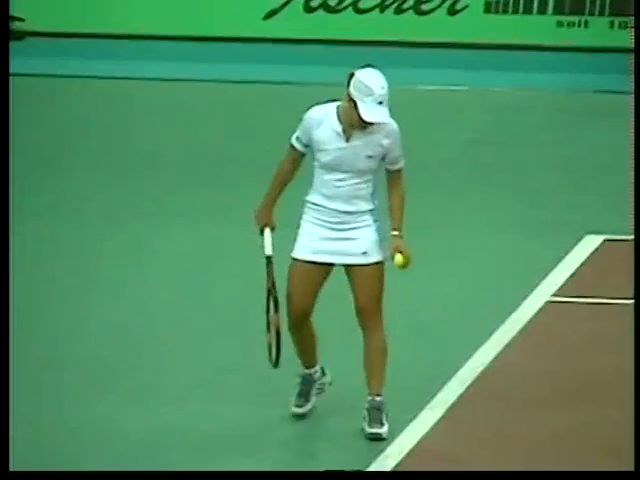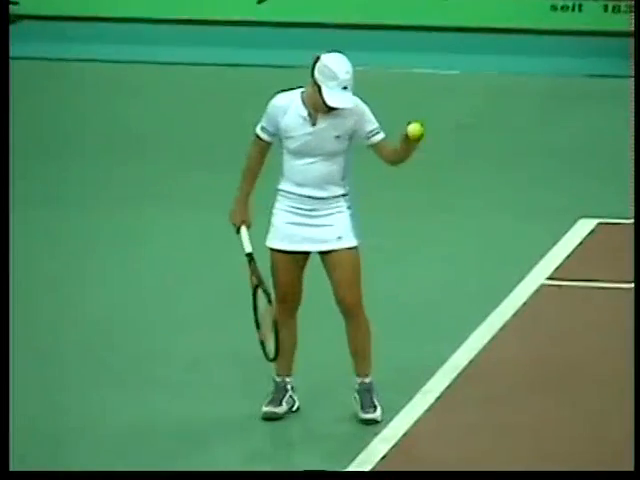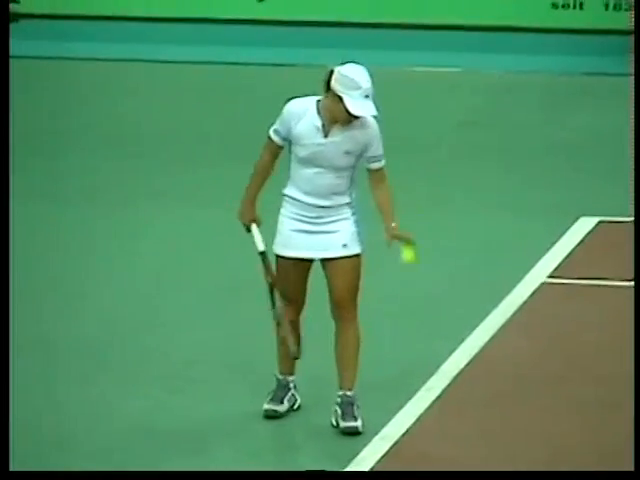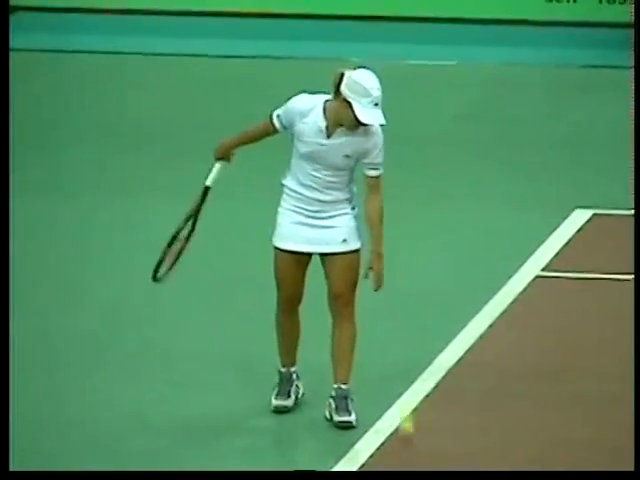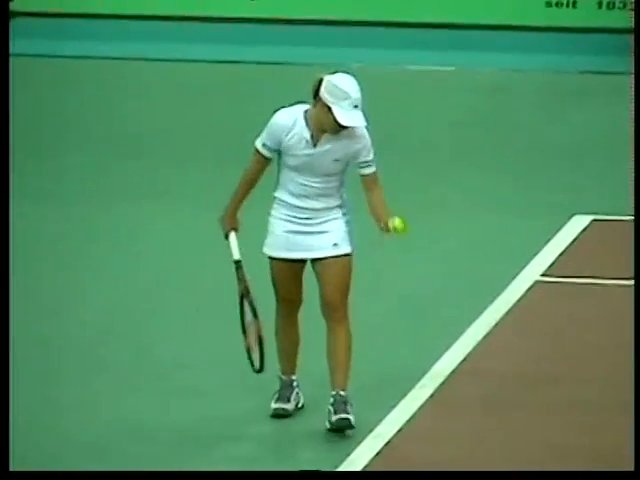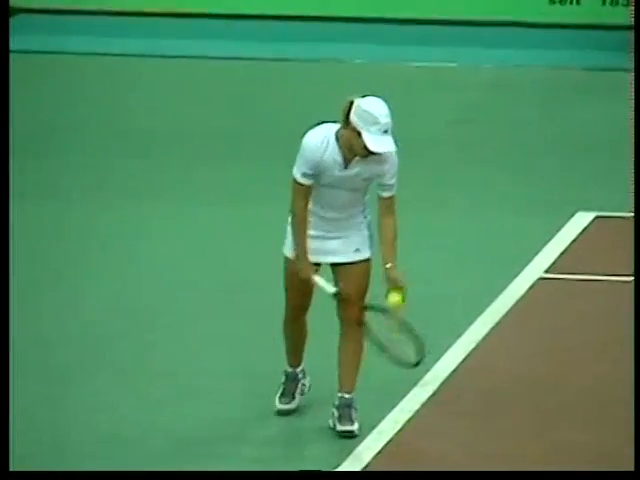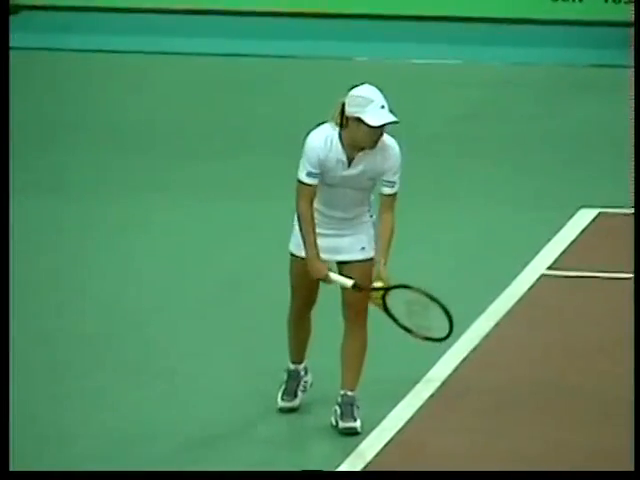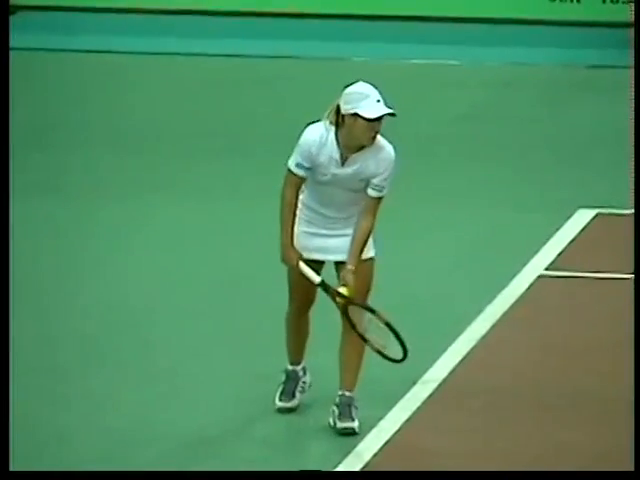
dt=0.5s
person 1, frame 1
left shoulder: (388, 131)
right shoulder: (316, 118)
left elbow: (395, 182)
right elbow: (291, 162)
left wrist: (397, 233)
right wrist: (267, 206)
left hip: (362, 230)
right hip: (317, 226)
left knee: (370, 318)
right knee: (297, 313)
left ankle: (376, 404)
right ankle: (312, 374)
person 1, frame 2
left shoulder: (355, 111)
right shoulder: (281, 106)
left elbow: (388, 155)
right elbow: (257, 152)
left wrist: (407, 146)
right wrist: (241, 203)
left hip: (334, 217)
right hip: (288, 216)
left knee: (350, 305)
right knee: (286, 305)
left ankle: (365, 385)
right ankle: (283, 385)
person 1, frame 3
left shoulder: (367, 128)
right shoulder: (295, 111)
left elbow: (378, 182)
right elbow: (269, 154)
left wrist: (391, 226)
right wrist: (249, 201)
left hip: (339, 224)
right hip: (294, 220)
left knee: (345, 311)
right knee: (290, 307)
left ankle: (346, 398)
right ankle: (285, 384)
person 1, frame 4
left shoulder: (371, 135)
right shoulder: (301, 107)
left elbow: (374, 192)
right elbow: (267, 128)
left wrist: (377, 252)
right wrist: (230, 146)
left hip: (339, 222)
right hip: (294, 217)
left knee: (342, 305)
right knee: (288, 303)
left ankle: (341, 392)
right ankle: (288, 376)
person 1, frame 5
left shoulder: (357, 137)
right shoulder: (284, 122)
left elbow: (372, 187)
right elbow: (257, 166)
left wrist: (385, 219)
right wrist: (232, 210)
left hip: (331, 227)
right hip: (286, 226)
left knee: (336, 311)
right knee: (287, 308)
left ankle: (339, 397)
right ankle: (288, 384)
person 1, frame 6
left shoulder: (386, 157)
right shoulder: (315, 142)
left elbow: (387, 213)
right elbow: (299, 202)
left wrist: (390, 264)
right wrist: (301, 256)
left hip: (352, 236)
right hip: (308, 233)
left knee: (352, 317)
right knee: (295, 310)
left ankle: (345, 401)
right ankle: (295, 375)
person 1, frame 7
left shoulder: (389, 152)
right shoulder: (318, 142)
left elbow: (386, 211)
right elbow: (304, 202)
left wrist: (380, 263)
right wrist: (313, 257)
left hip: (357, 234)
right hip: (313, 230)
left knee: (356, 315)
right knee: (300, 308)
left ankle: (347, 399)
right ankle: (297, 372)
person 1, frame 8
left shoulder: (383, 155)
right shoulder: (313, 137)
left elbow: (368, 214)
right elbow: (290, 191)
left wrist: (350, 265)
right wrist: (286, 243)
left hip: (352, 236)
right hip: (309, 230)
right knee: (299, 307)
left ankle: (345, 399)
right ankle: (295, 373)
